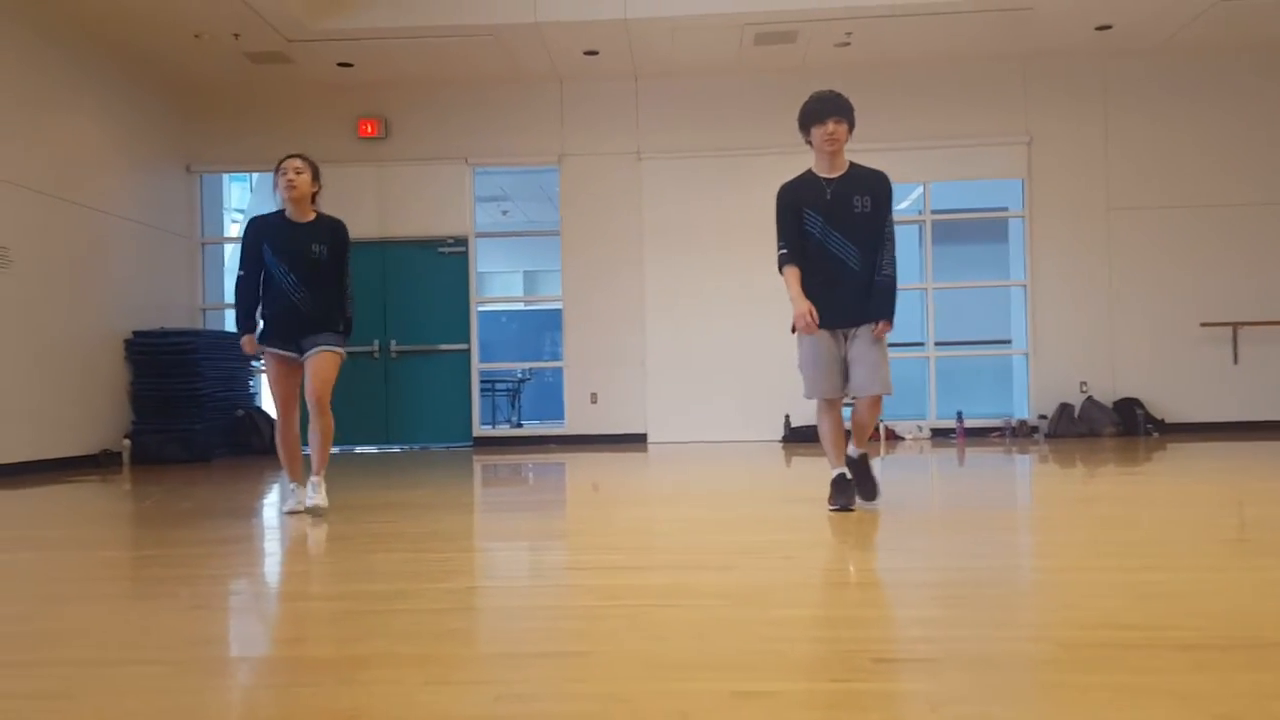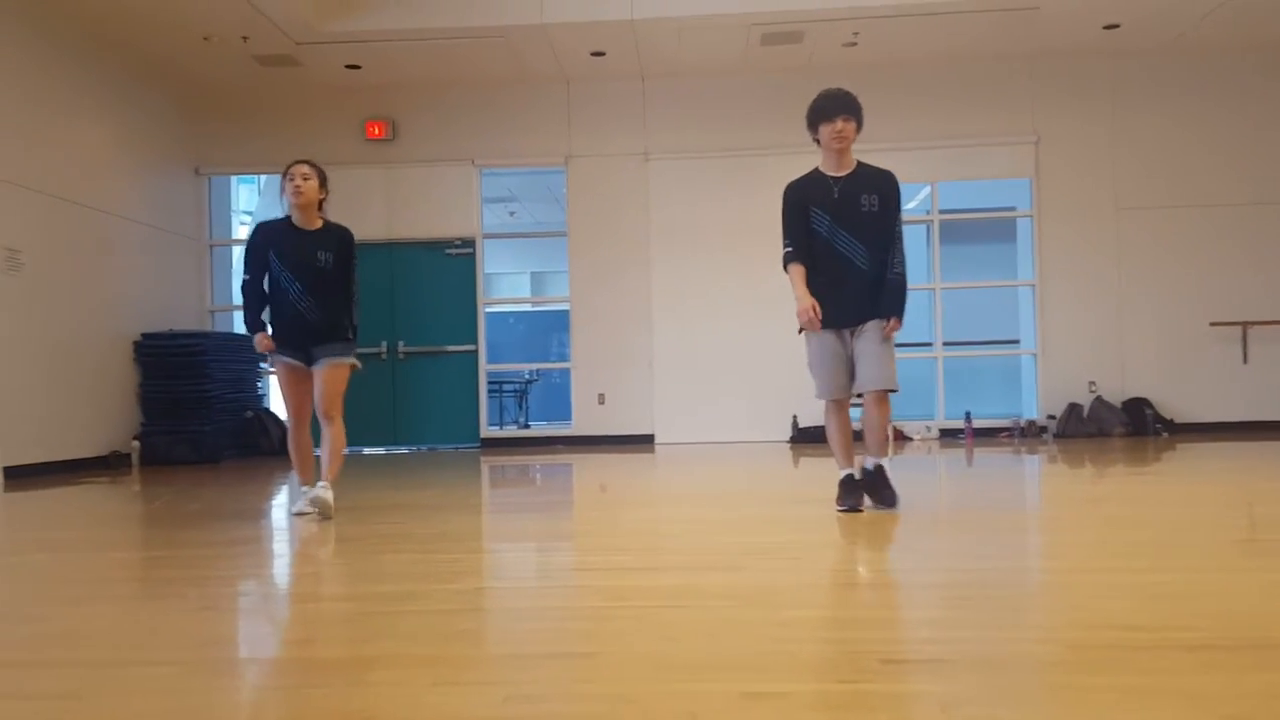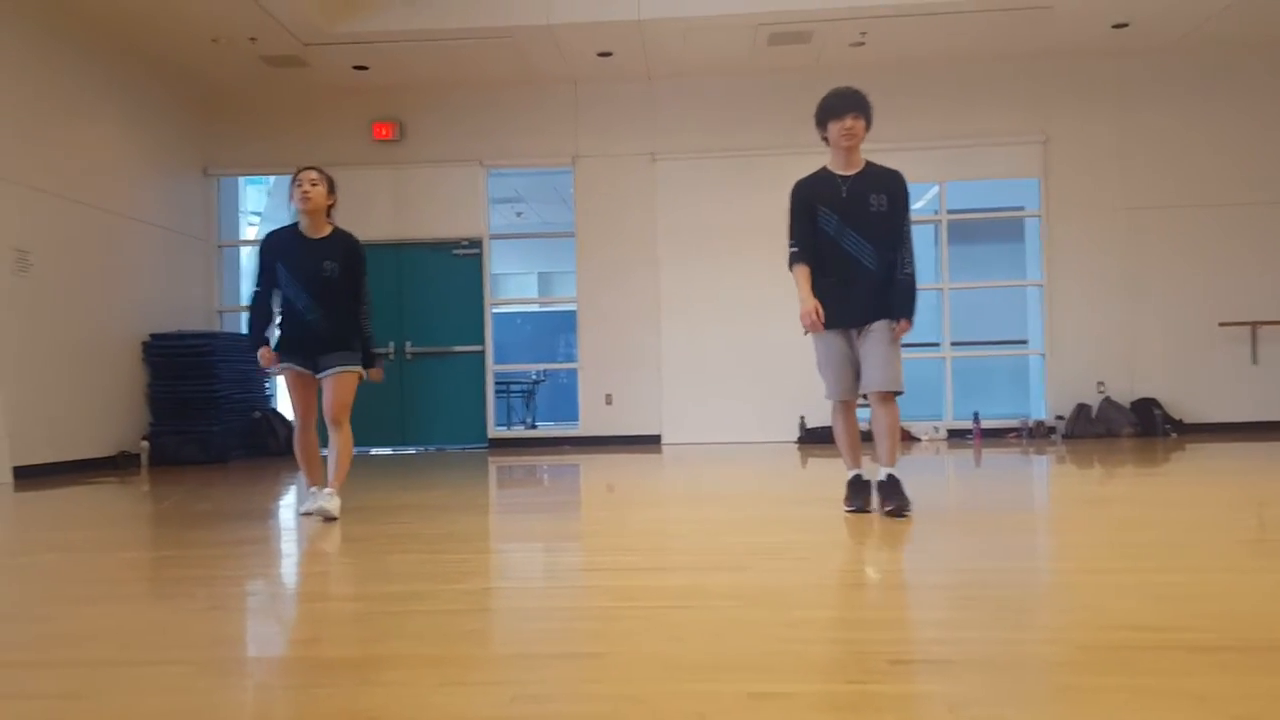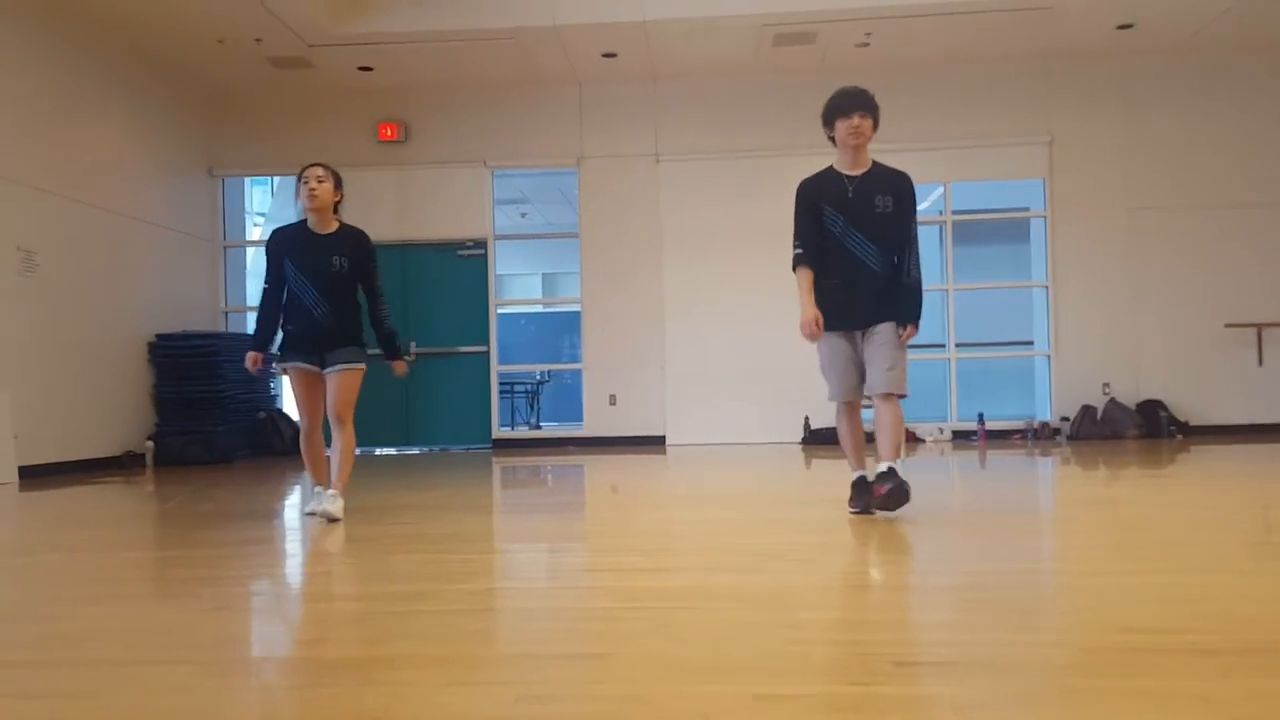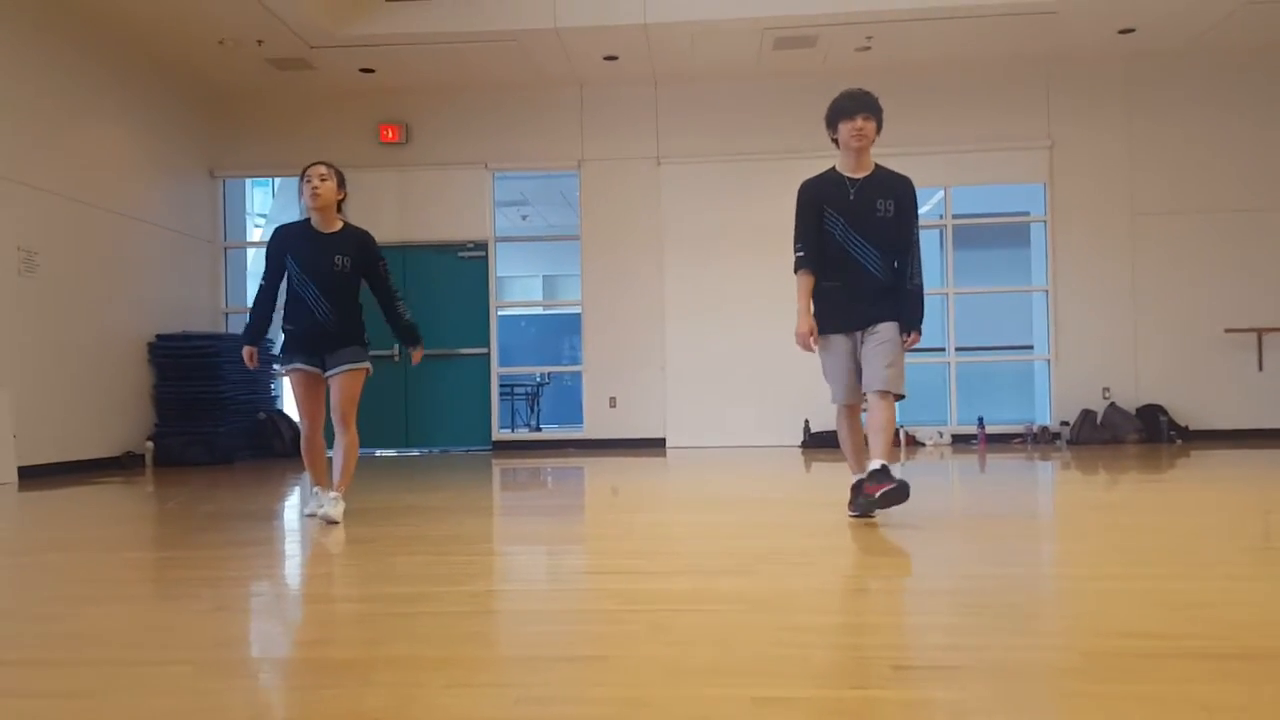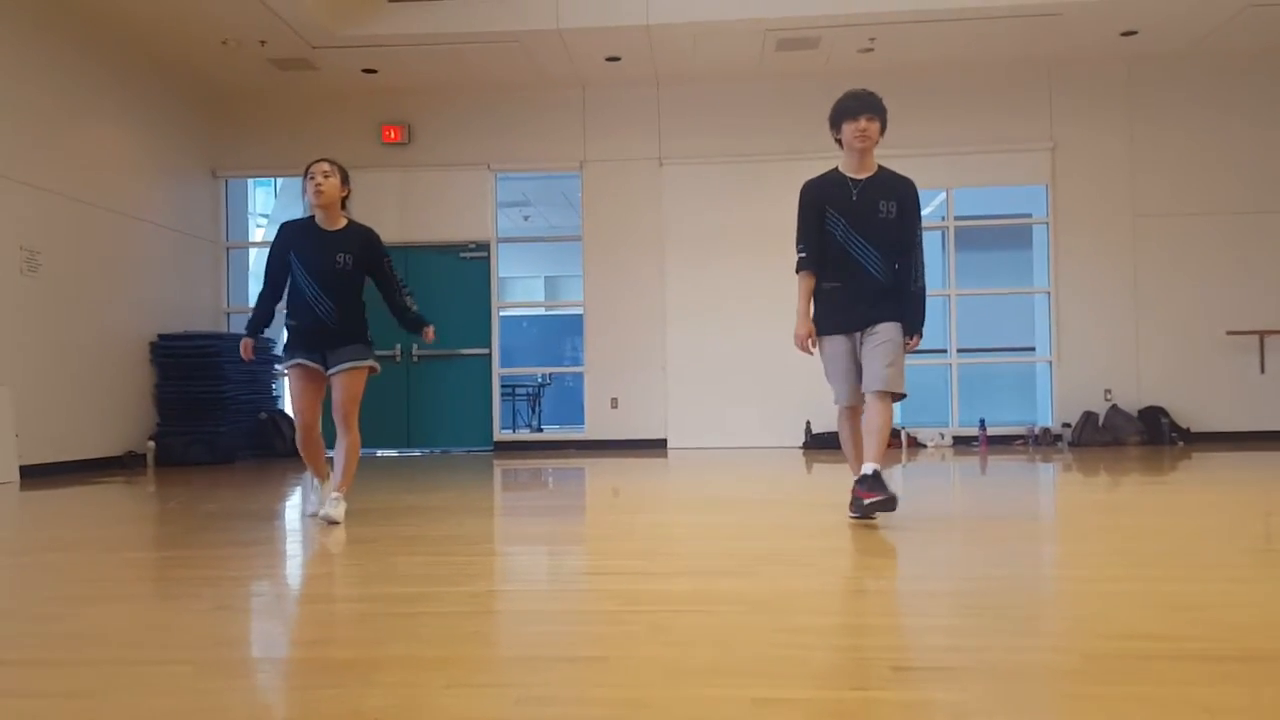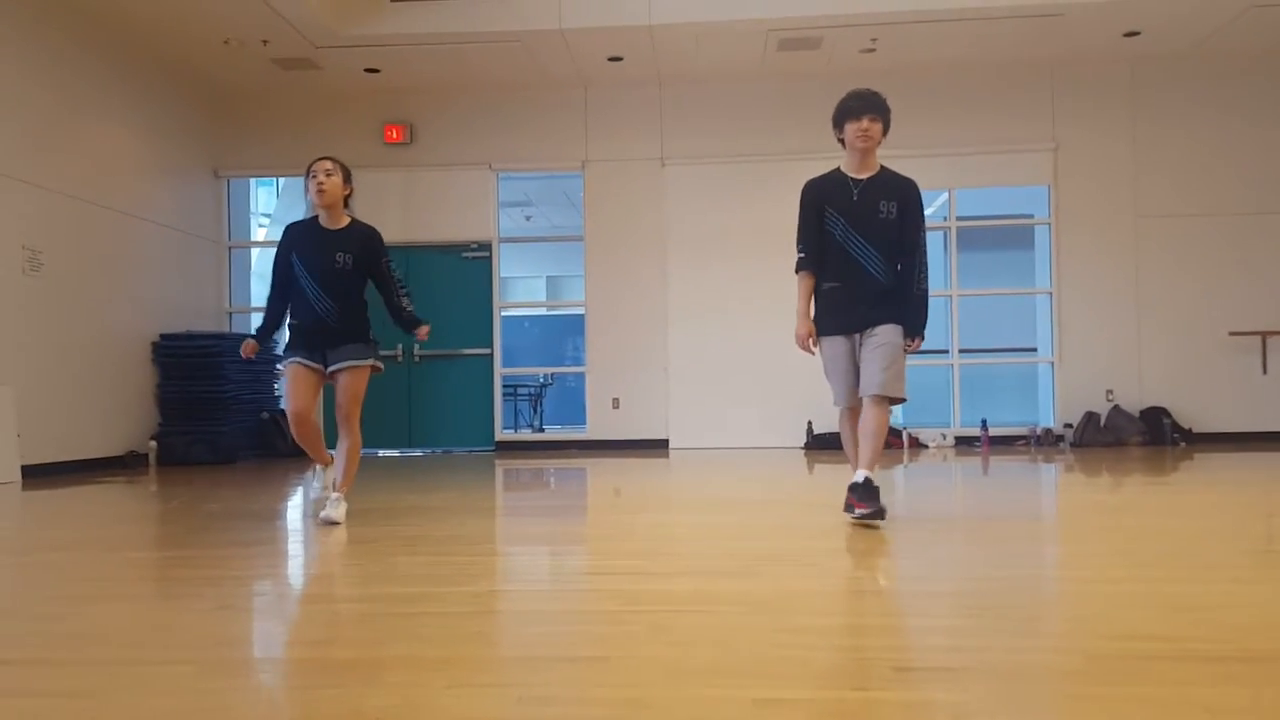
dt=0.1s
person 1, frame 1
left shoulder: (875, 184)
right shoulder: (792, 193)
left elbow: (885, 252)
right elbow: (788, 254)
left wrist: (884, 310)
right wrist: (798, 299)
left hip: (864, 313)
right hip: (817, 314)
left knee: (870, 395)
right knee: (828, 398)
left ankle: (856, 453)
right ankle: (840, 477)
person 1, frame 2
left shoulder: (882, 183)
right shoulder: (799, 191)
left elbow: (893, 250)
right elbow: (794, 252)
left wrist: (894, 307)
right wrist: (802, 295)
left hip: (871, 310)
right hip: (824, 314)
left knee: (877, 391)
right knee: (835, 398)
left ankle: (875, 469)
right ankle: (848, 478)
person 1, frame 3
left shoulder: (890, 183)
right shoulder: (807, 190)
left elbow: (902, 250)
right elbow: (799, 252)
left wrist: (904, 308)
right wrist: (806, 297)
left hip: (879, 311)
right hip: (831, 314)
left knee: (882, 392)
right knee: (843, 399)
left ankle: (888, 478)
right ankle: (856, 479)
person 1, frame 4
left shoulder: (897, 184)
right shoulder: (812, 189)
left elbow: (908, 253)
right elbow: (804, 254)
left wrist: (910, 311)
right wrist: (807, 304)
left hip: (884, 312)
right hip: (834, 315)
left knee: (886, 393)
right knee: (847, 400)
left ankle: (887, 474)
right ankle: (860, 480)
person 1, frame 5
left shoulder: (899, 188)
right shoulder: (813, 190)
left elbow: (910, 258)
right elbow: (805, 257)
left wrist: (912, 316)
right wrist: (804, 313)
left hip: (884, 313)
right hip: (834, 317)
left knee: (881, 392)
right knee: (847, 402)
left ankle: (880, 474)
right ankle: (859, 482)
person 1, frame 6
left shoulder: (901, 189)
right shoulder: (816, 191)
left elbow: (913, 260)
right elbow: (807, 259)
left wrist: (914, 320)
right wrist: (803, 315)
left hip: (885, 314)
right hip: (834, 317)
left knee: (879, 393)
right knee: (849, 403)
left ankle: (870, 478)
right ankle: (862, 480)
person 1, frame 7
left shoulder: (903, 190)
right shoulder: (817, 191)
left elbow: (915, 261)
right elbow: (807, 259)
left wrist: (916, 322)
right wrist: (803, 315)
left hip: (886, 315)
right hip: (835, 318)
left knee: (876, 397)
right knee: (849, 404)
left ankle: (861, 485)
right ankle: (860, 485)
person 2, frame 1
left shoulder: (334, 230)
right shoulder: (259, 228)
left elbow: (342, 284)
right elbow: (247, 281)
left wrist: (345, 329)
right wrist: (246, 329)
left hip: (323, 331)
right hip: (278, 331)
left knee: (318, 399)
right knee: (285, 413)
left ankle: (318, 480)
right ankle: (295, 485)
person 2, frame 2
left shoulder: (340, 237)
right shoulder: (266, 234)
left elbow: (348, 293)
right elbow: (251, 285)
left wrist: (352, 342)
right wrist: (258, 328)
left hip: (332, 339)
right hip: (287, 339)
left knee: (329, 411)
right knee: (298, 418)
left ankle: (326, 488)
right ankle: (306, 487)
person 2, frame 3
left shoulder: (348, 245)
right shoulder: (276, 243)
left elbow: (360, 304)
right elbow: (260, 297)
left wrist: (369, 356)
right wrist: (261, 341)
left hip: (340, 347)
right hip: (295, 346)
left knee: (336, 419)
right knee: (304, 422)
left ankle: (331, 494)
right ankle: (314, 490)
person 2, frame 4
left shoulder: (356, 241)
right shoulder: (282, 239)
left elbow: (374, 297)
right elbow: (271, 294)
left wrist: (392, 348)
right wrist: (259, 343)
left hip: (345, 344)
right hip: (299, 343)
left knee: (340, 418)
right knee: (310, 423)
left ankle: (336, 494)
right ankle: (319, 488)
person 2, frame 5
left shoulder: (360, 241)
right shoulder: (285, 237)
left elbow: (385, 291)
right elbow: (268, 290)
left wrist: (410, 336)
right wrist: (252, 337)
left hip: (347, 344)
right hip: (301, 344)
left knee: (344, 420)
right knee: (310, 425)
left ankle: (337, 496)
right ankle: (319, 490)
person 2, frame 6
left shoulder: (364, 238)
right shoulder: (289, 234)
left elbow: (391, 285)
right elbow: (272, 286)
left wrist: (418, 324)
right wrist: (252, 331)
left hip: (349, 341)
right hip: (303, 342)
left knee: (345, 419)
right knee: (304, 422)
left ankle: (338, 497)
right ankle: (321, 481)
person 2, frame 7
left shoulder: (365, 237)
right shoulder: (294, 235)
left elbow: (389, 285)
right elbow: (280, 289)
left wrist: (412, 323)
right wrist: (261, 334)
left hip: (351, 340)
right hip: (304, 341)
left knee: (347, 419)
right knee: (298, 415)
left ankle: (338, 497)
right ankle: (324, 465)
